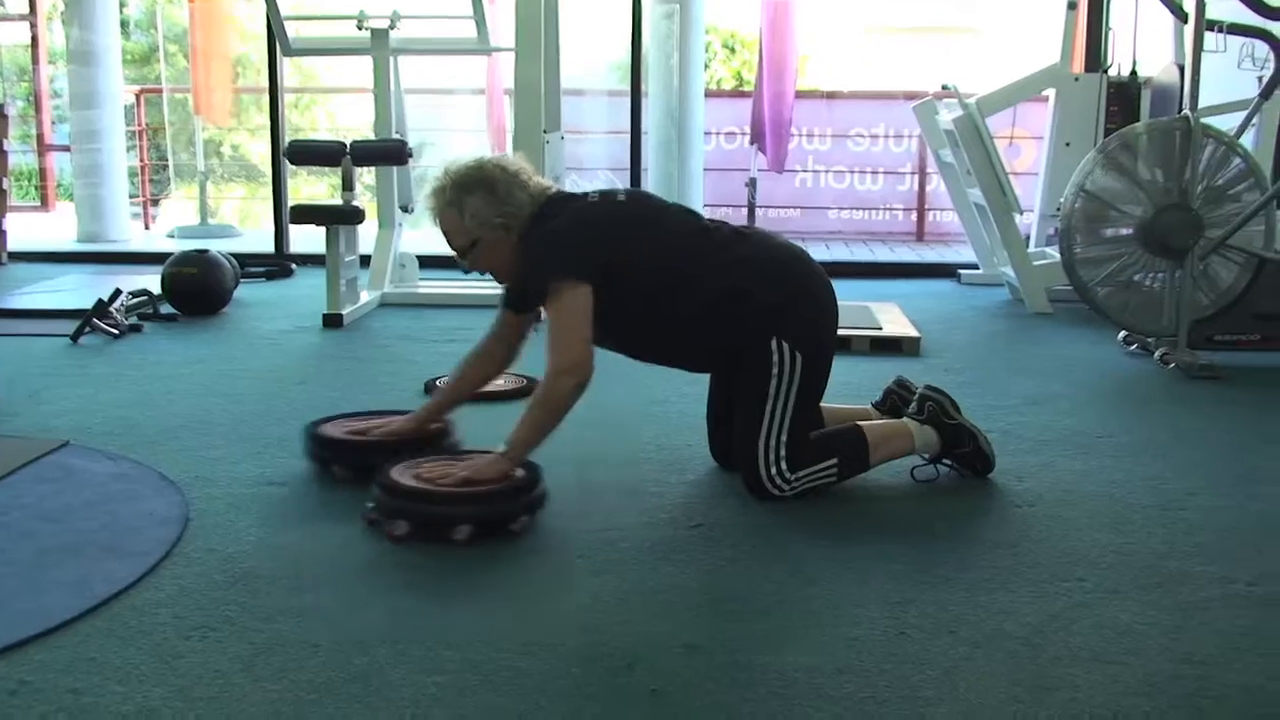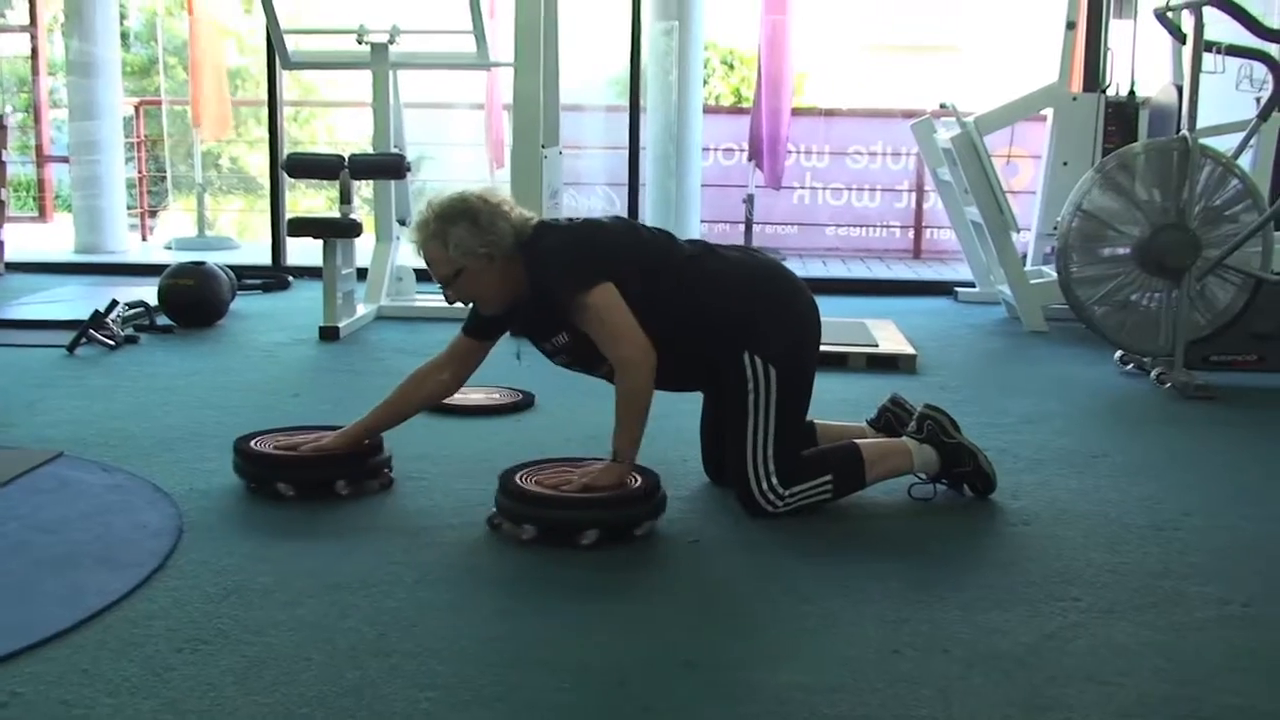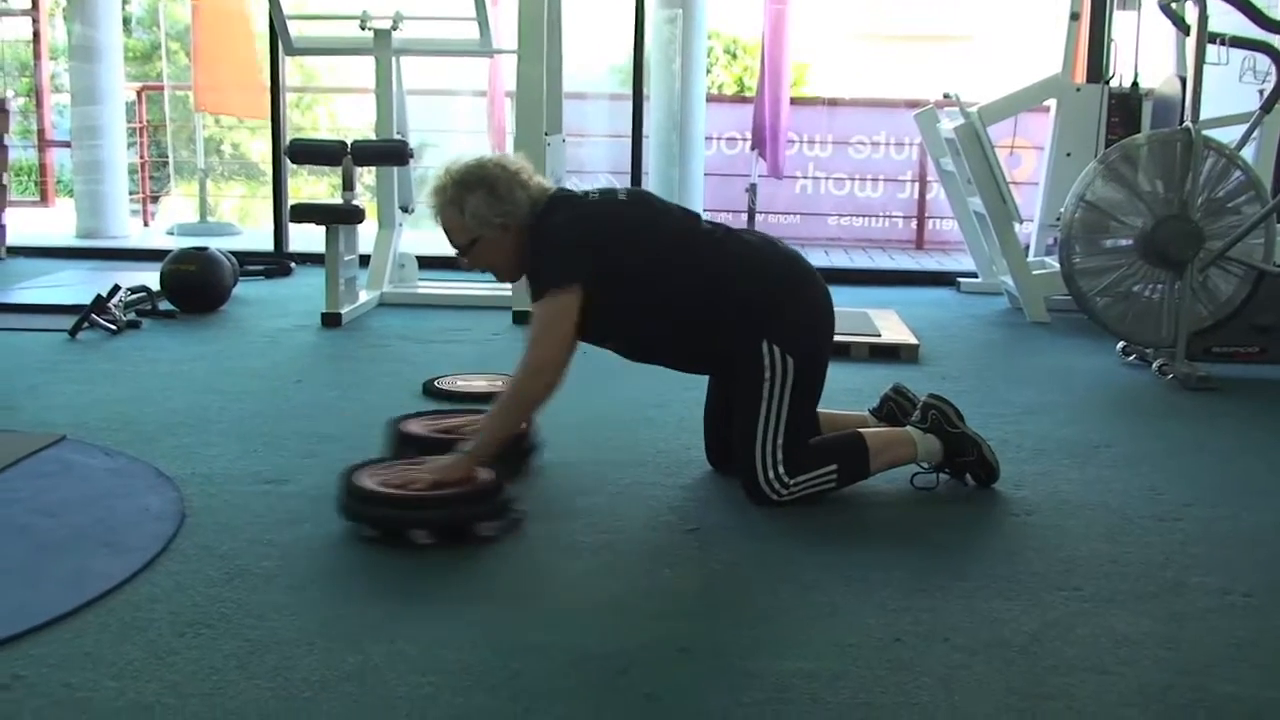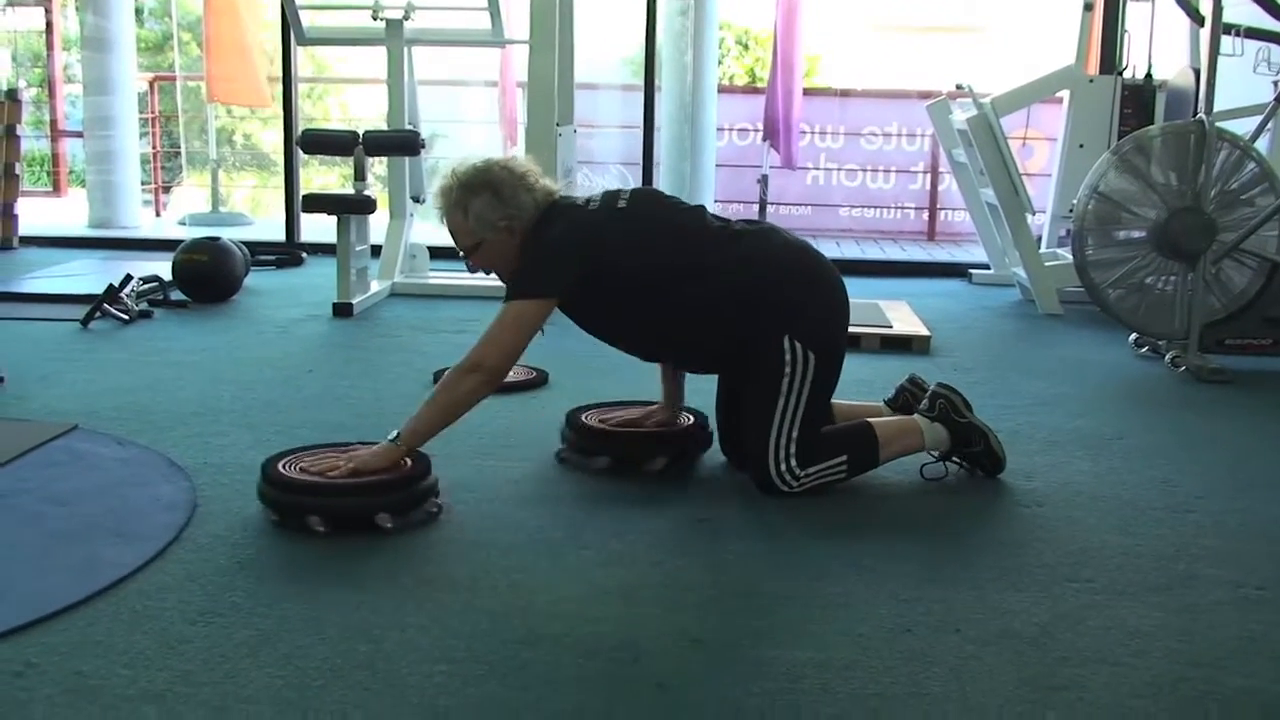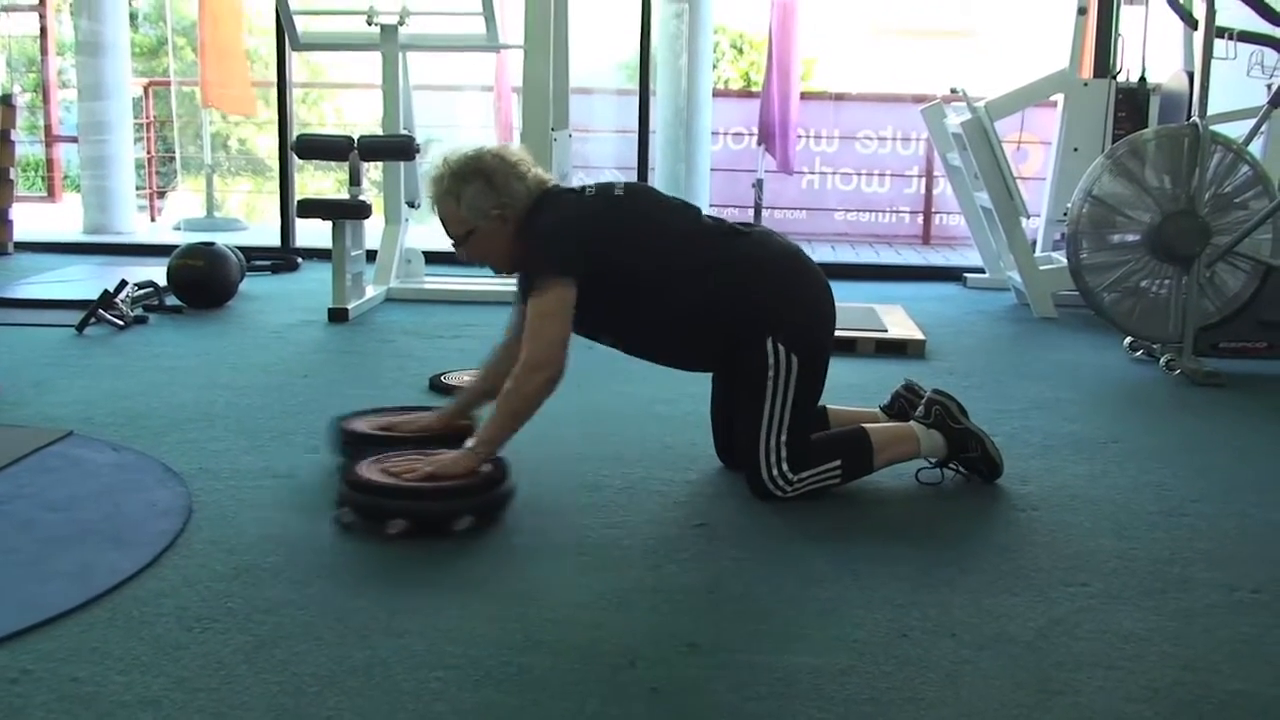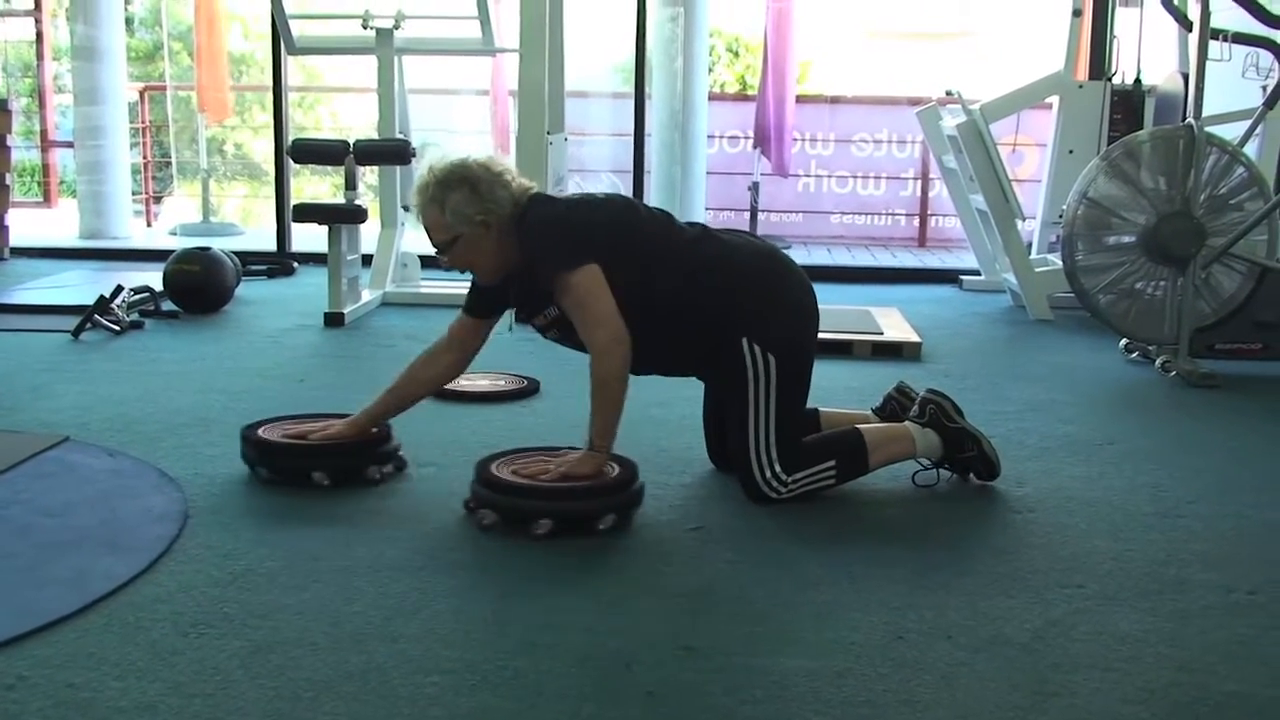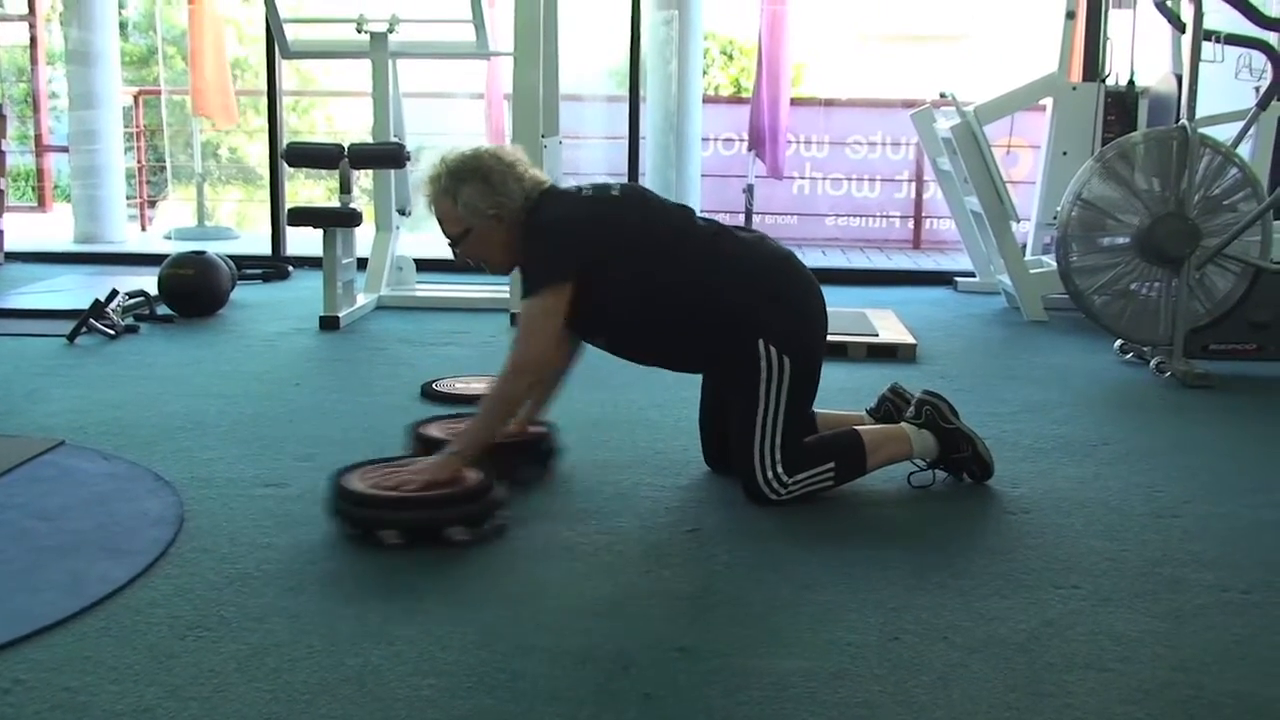
dt=0.5s
person 1, frame 1
left shoulder: (561, 239)
right shoulder: (546, 240)
left elbow: (569, 372)
right elbow: (497, 345)
left wrist: (506, 460)
right wrist: (422, 417)
left hip: (787, 309)
right hip: (758, 308)
left knee: (770, 473)
right knee: (731, 450)
left ankle: (927, 434)
right ankle: (895, 407)
person 1, frame 2
left shoulder: (559, 259)
right shoulder: (510, 288)
left elbow: (637, 360)
right elbow: (442, 372)
left wrist: (621, 463)
right wrist: (349, 436)
left hip: (769, 323)
right hip: (743, 328)
left knee: (765, 489)
right knee: (726, 464)
left ankle: (924, 452)
right ankle: (890, 425)
person 1, frame 3
left shoulder: (561, 236)
right shoulder: (550, 233)
left elbow: (540, 371)
right elbow: (542, 352)
left wrist: (467, 459)
right wrist: (492, 423)
left hip: (781, 312)
right hip: (762, 309)
left knee: (772, 477)
right knee: (728, 455)
left ankle: (929, 444)
right ankle: (893, 415)
person 1, frame 4
left shoulder: (556, 249)
right shoulder: (577, 231)
left elbow: (482, 368)
left wrist: (393, 449)
right wrist: (671, 402)
left hip: (797, 306)
right hip: (775, 300)
left knee: (779, 468)
right knee: (742, 446)
left ankle: (935, 430)
right ankle: (906, 403)
person 1, frame 5
left shoulder: (553, 234)
right shoulder: (558, 228)
left elbow: (538, 368)
right elbow: (516, 346)
left wrist: (473, 453)
right wrist: (451, 413)
left hip: (782, 308)
right hip: (764, 306)
left knee: (776, 474)
right knee: (738, 450)
left ankle: (934, 438)
right ankle: (901, 411)
person 1, frame 6
left shoulder: (551, 234)
right shoulder: (505, 266)
left elbow: (611, 345)
right elbow: (447, 354)
left wrist: (596, 452)
right wrist: (360, 423)
left hip: (766, 309)
right hip: (743, 311)
left knee: (769, 475)
right knee: (731, 452)
left ankle: (926, 436)
right ankle: (896, 411)
person 1, frame 7
left shoulder: (554, 233)
right shoulder: (542, 229)
left elbow: (532, 367)
right elbow: (558, 344)
left wrist: (455, 459)
right wrist: (508, 422)
left hip: (772, 312)
right hip: (750, 309)
left knee: (771, 478)
right knee: (725, 456)
left ankle: (923, 440)
right ankle: (890, 413)
